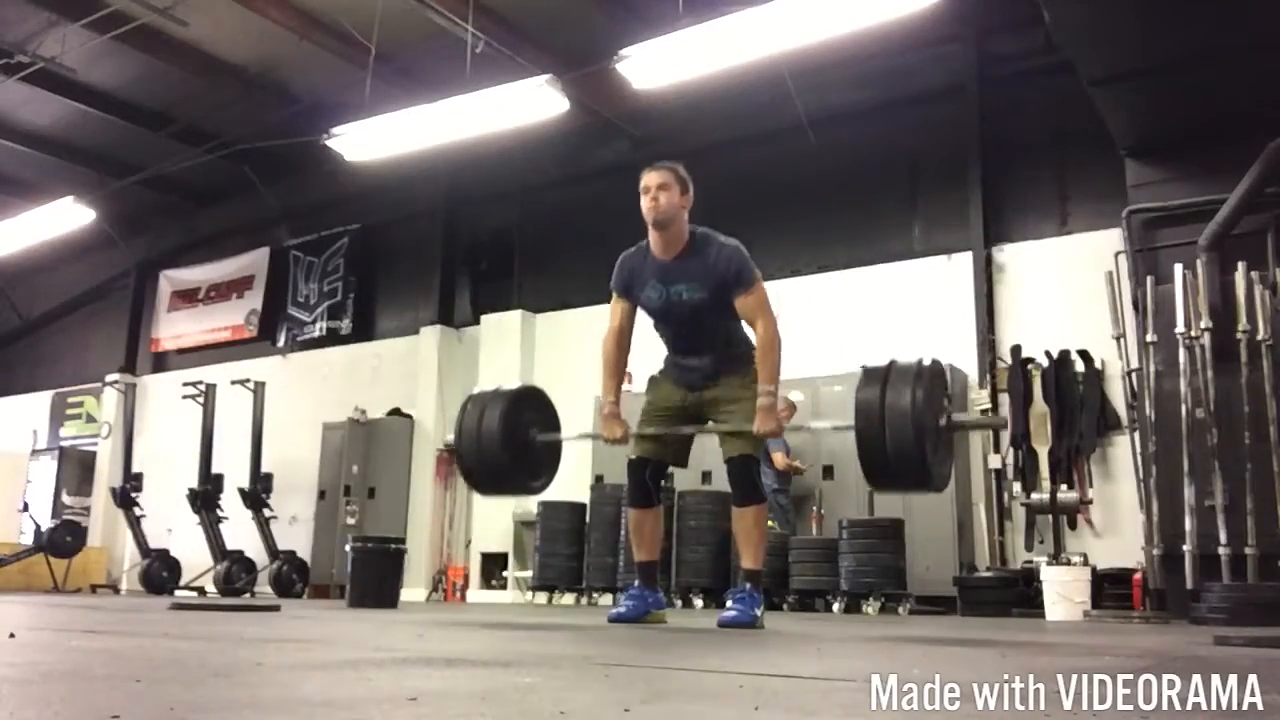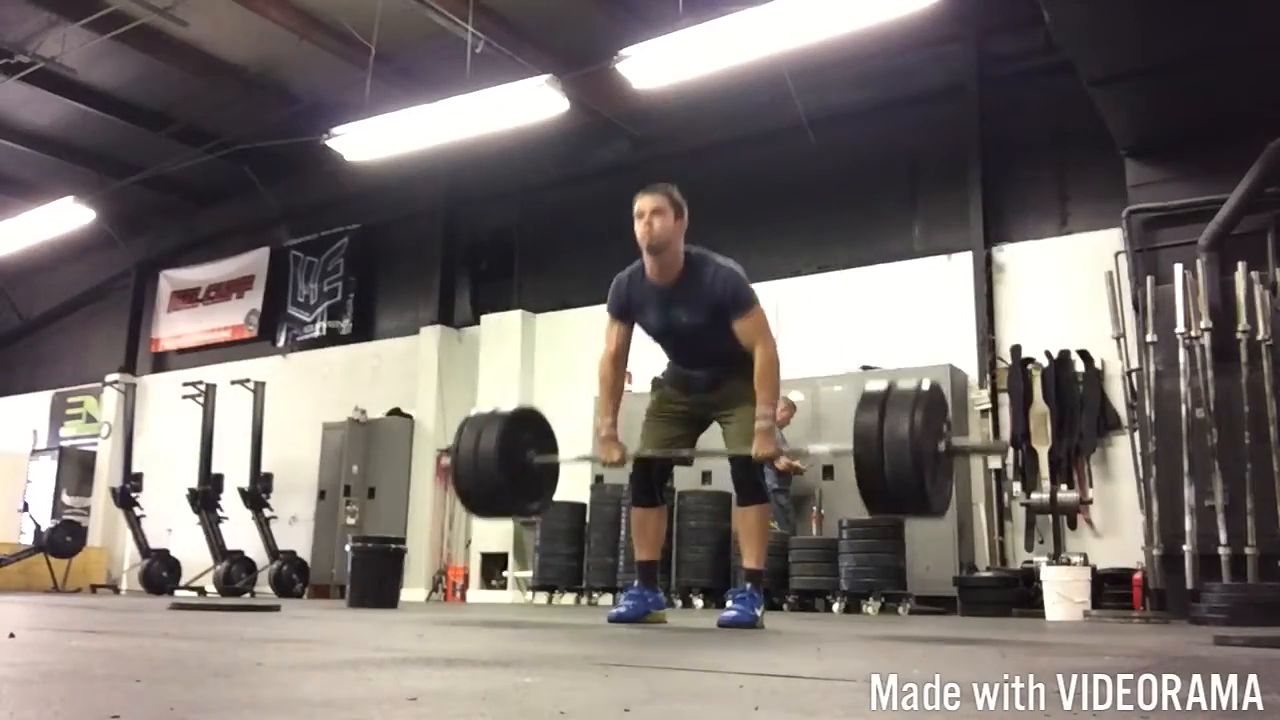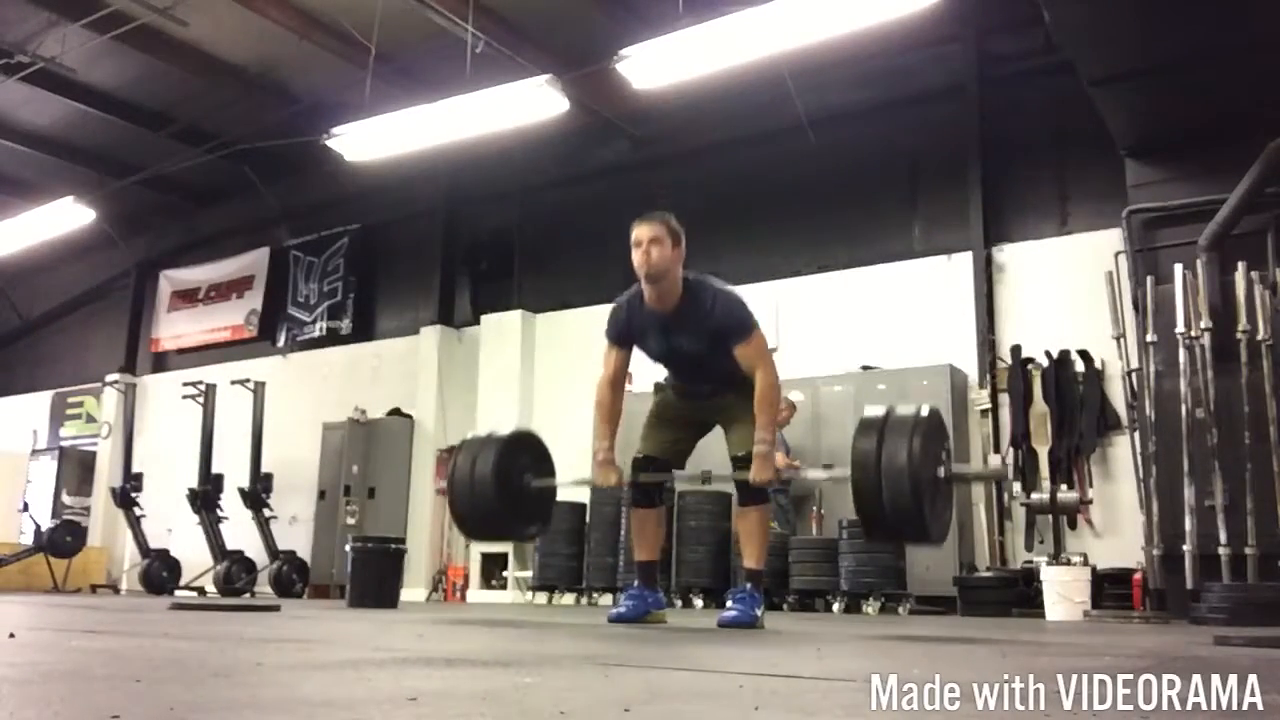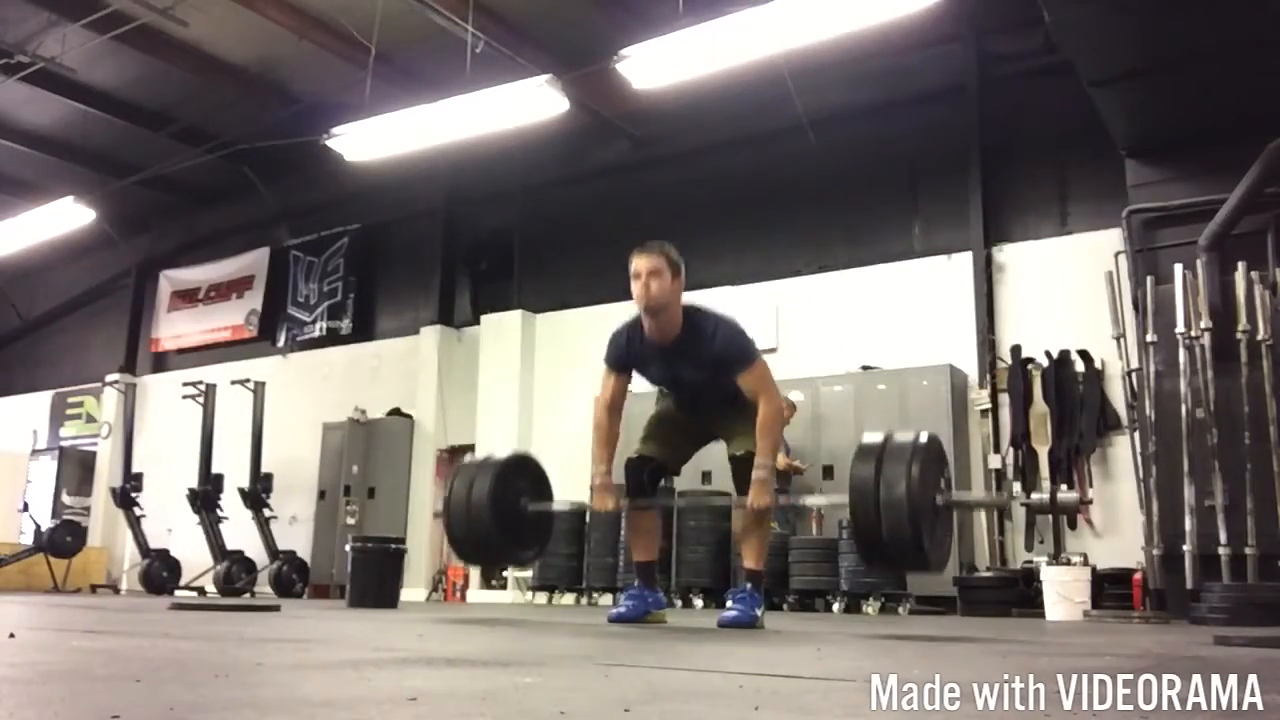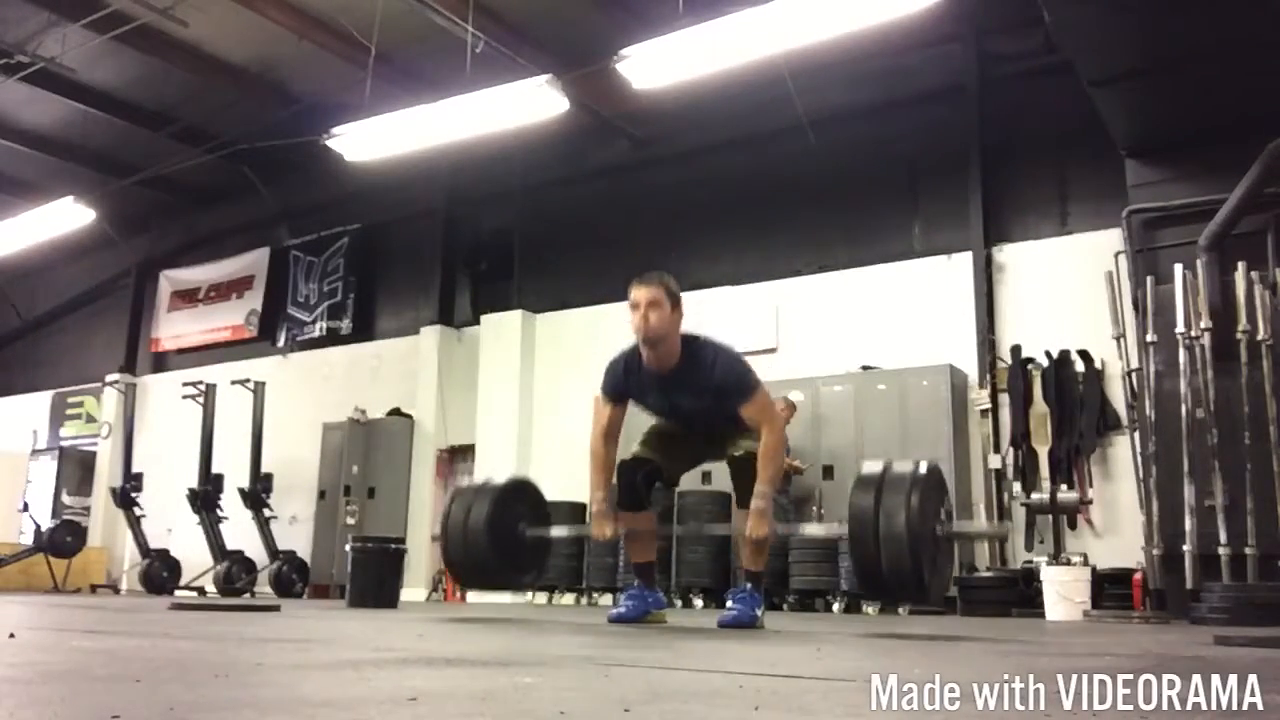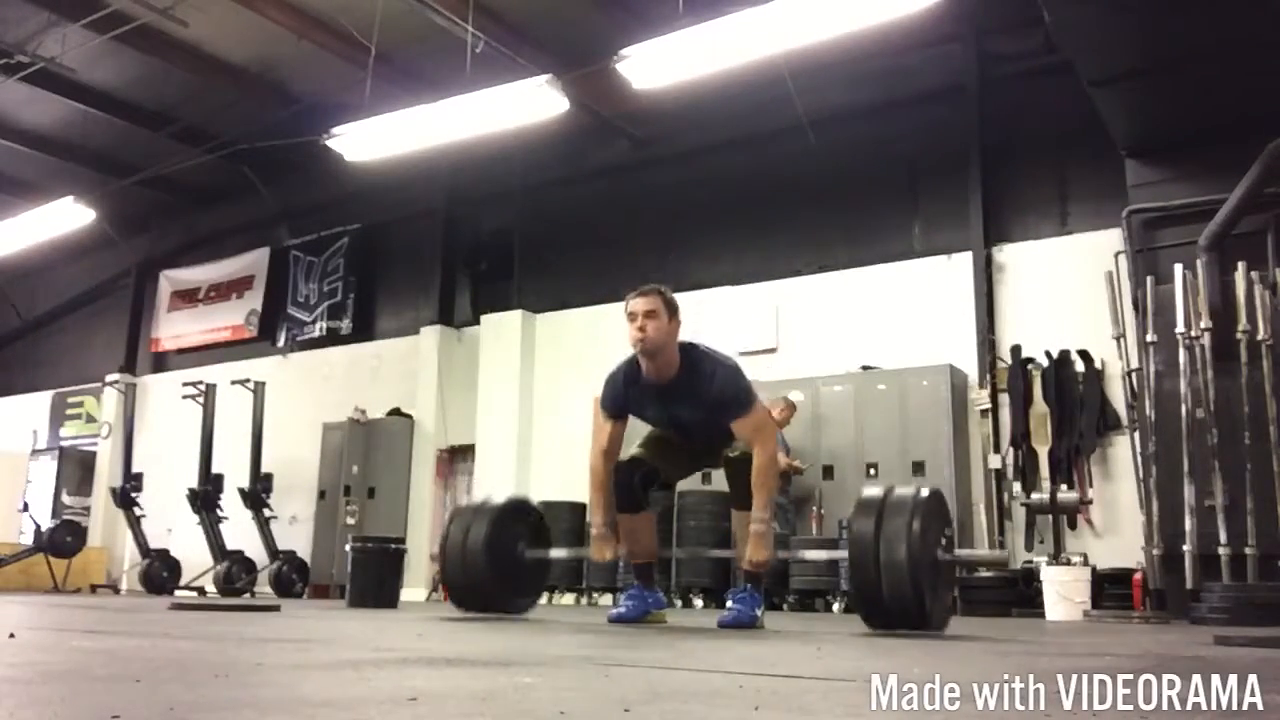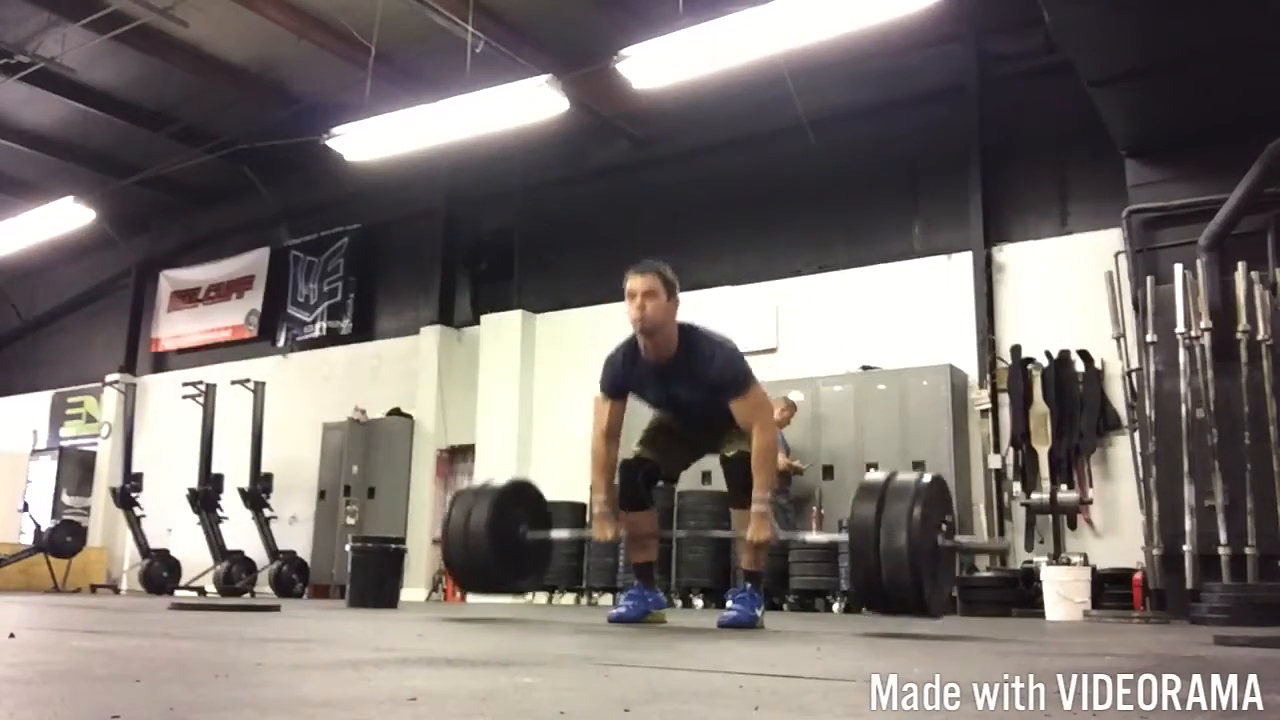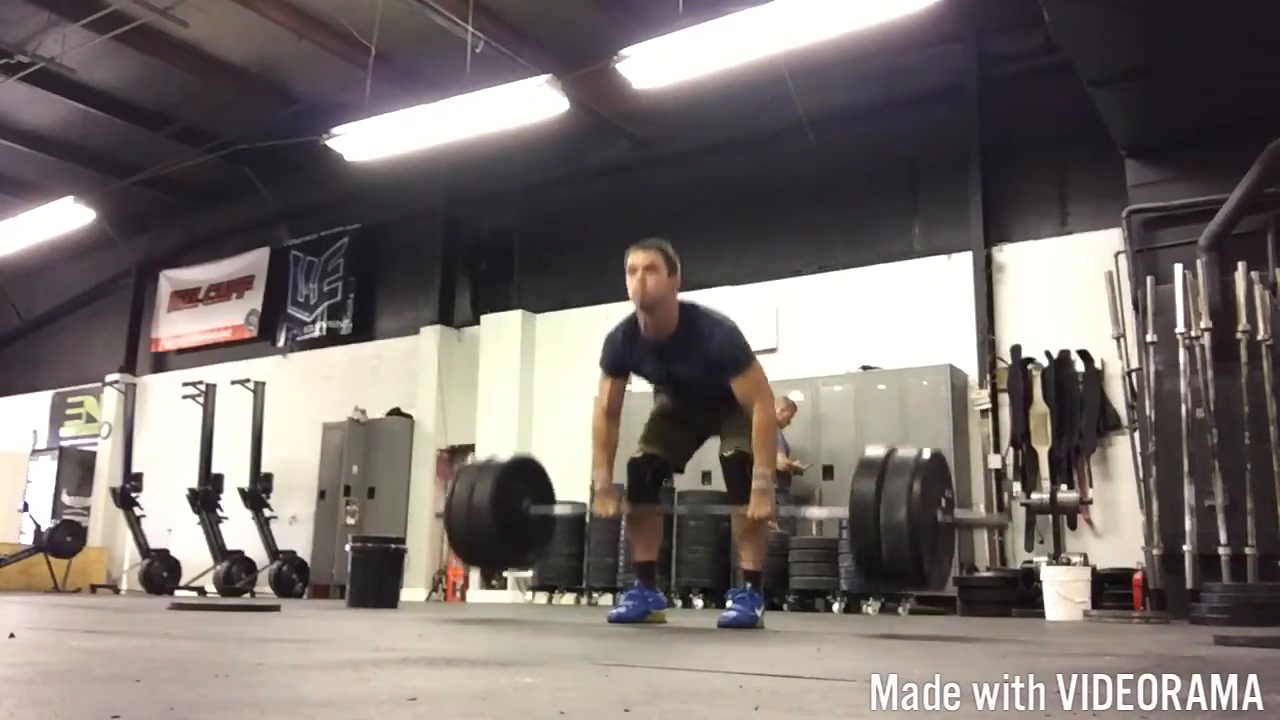
dt=0.1s
person 1, frame 1
left shoulder: (723, 256)
right shoulder: (631, 265)
left elbow: (764, 326)
right elbow: (616, 336)
left wrist: (766, 402)
right wrist: (610, 406)
left hip: (731, 373)
right hip: (676, 375)
left knee: (743, 467)
right knee: (641, 471)
left ankle: (749, 593)
right ankle: (647, 590)
person 1, frame 2
left shoulder: (719, 278)
right shoulder: (627, 288)
left elbow: (763, 349)
right elbow: (612, 358)
left wrist: (765, 426)
right wrist: (607, 430)
left hip: (735, 380)
right hip: (680, 384)
left knee: (747, 466)
right knee: (646, 469)
left ankle: (749, 593)
right ankle: (647, 590)
person 1, frame 3
left shoulder: (718, 303)
right shoulder: (626, 312)
left elbow: (764, 372)
right elbow: (610, 382)
left wrist: (764, 450)
right wrist: (603, 453)
left hip: (735, 391)
right hip: (681, 391)
left knee: (748, 471)
right knee: (644, 471)
left ankle: (749, 593)
right ankle: (646, 590)
person 1, frame 4
left shoulder: (718, 335)
right shoulder: (625, 341)
left elbow: (769, 398)
right elbow: (607, 407)
left wrist: (763, 475)
right wrist: (601, 477)
left hip: (736, 408)
right hip: (682, 408)
left knee: (747, 465)
right knee: (639, 470)
left ankle: (749, 594)
right ankle: (647, 590)
person 1, frame 5
left shoulder: (717, 363)
right shoulder: (623, 369)
left elbow: (772, 427)
right elbow: (603, 436)
left wrist: (763, 505)
right wrist: (599, 505)
left hip: (736, 426)
right hip: (680, 428)
left knee: (746, 467)
right knee: (632, 472)
left ankle: (749, 593)
right ankle: (645, 591)
person 1, frame 6
left shoulder: (717, 374)
right shoulder: (622, 381)
left elbow: (765, 446)
right elbow: (603, 453)
left wrist: (760, 530)
right wrist: (600, 529)
left hip: (733, 436)
right hip: (679, 438)
right knee: (627, 474)
left ankle: (749, 595)
right ankle: (645, 591)
person 1, frame 7
left shoulder: (715, 355)
right shoulder: (621, 363)
left elbow: (763, 427)
right elbow: (605, 435)
left wrist: (761, 510)
right wrist: (602, 508)
left hip: (732, 423)
right hip: (678, 423)
left knee: (741, 465)
right knee: (632, 472)
left ankle: (749, 593)
right ankle: (645, 590)
person 1, frame 8
left shoulder: (714, 332)
right shoulder: (622, 339)
left elbow: (763, 405)
right elbow: (606, 412)
left wrist: (763, 487)
right wrist: (603, 485)
left hip: (733, 404)
right hip: (680, 404)
left knee: (737, 465)
right knee: (641, 471)
left ankle: (749, 595)
right ankle: (646, 591)
